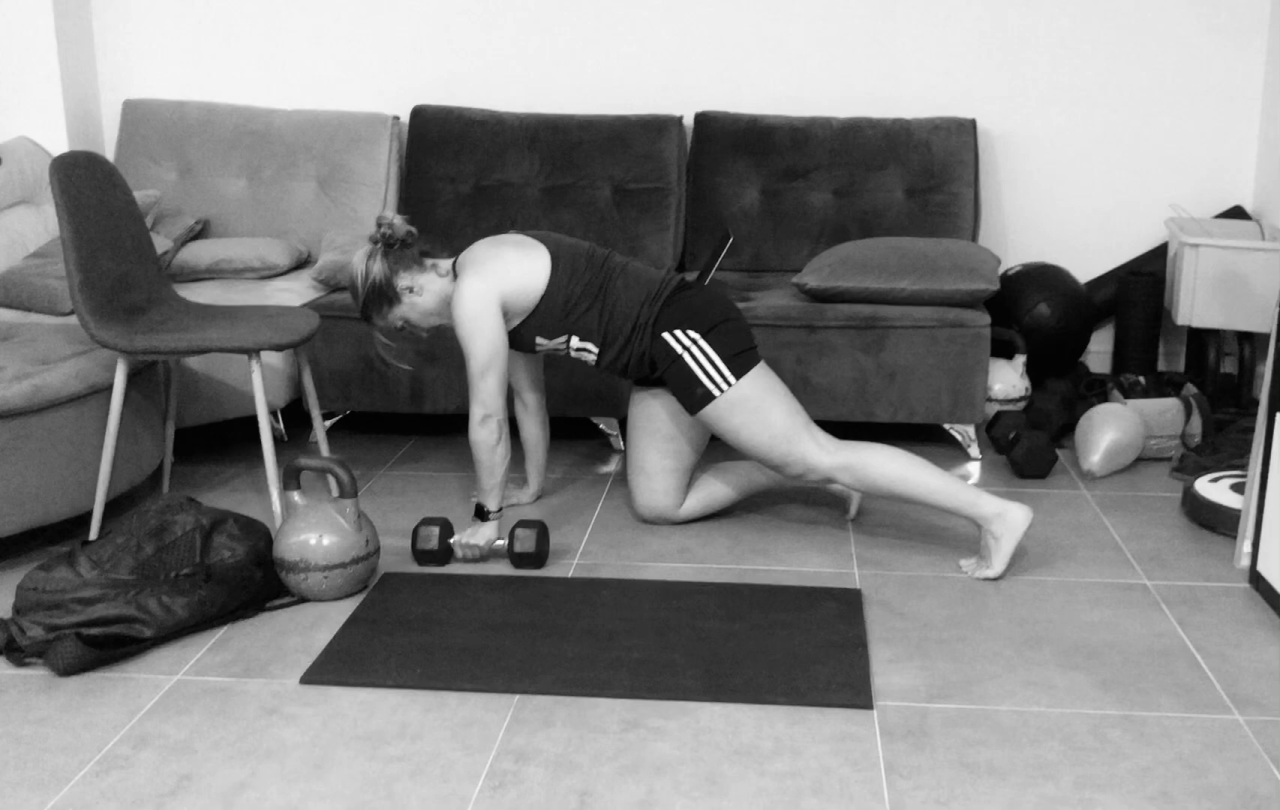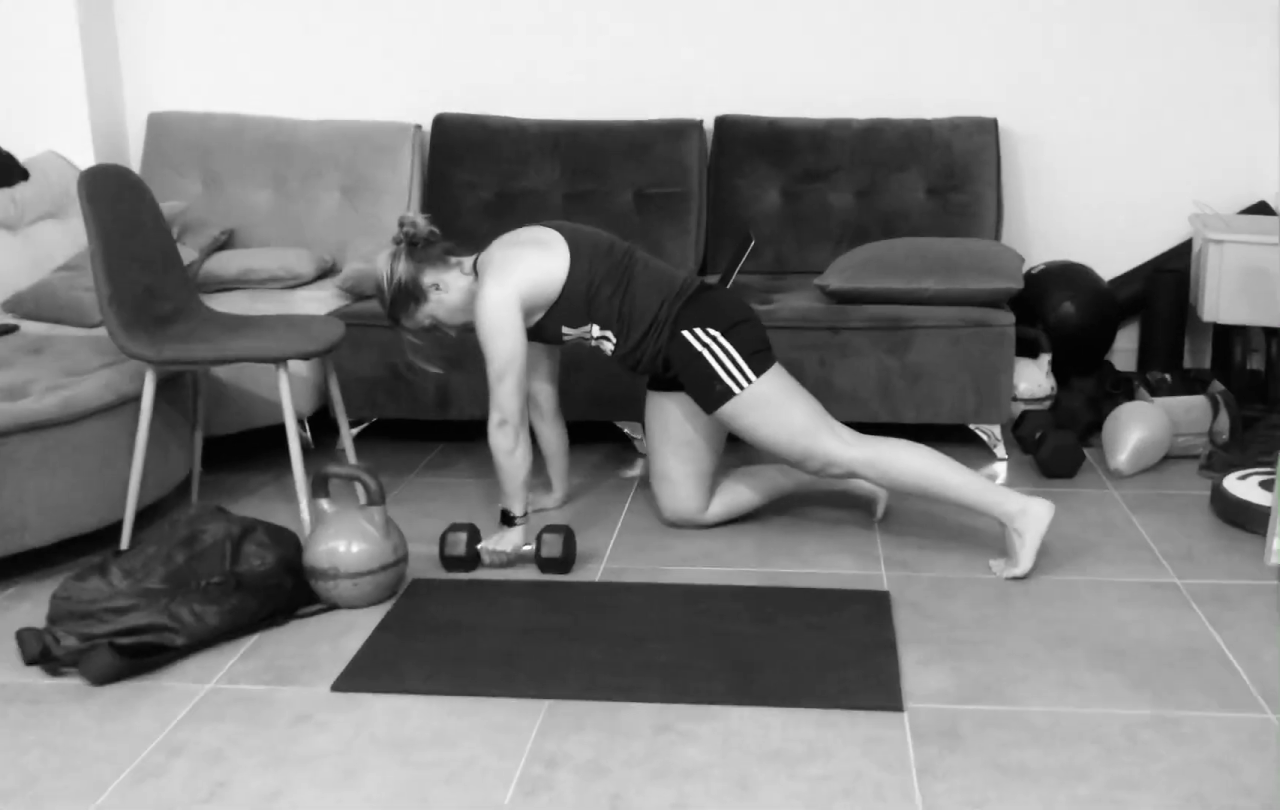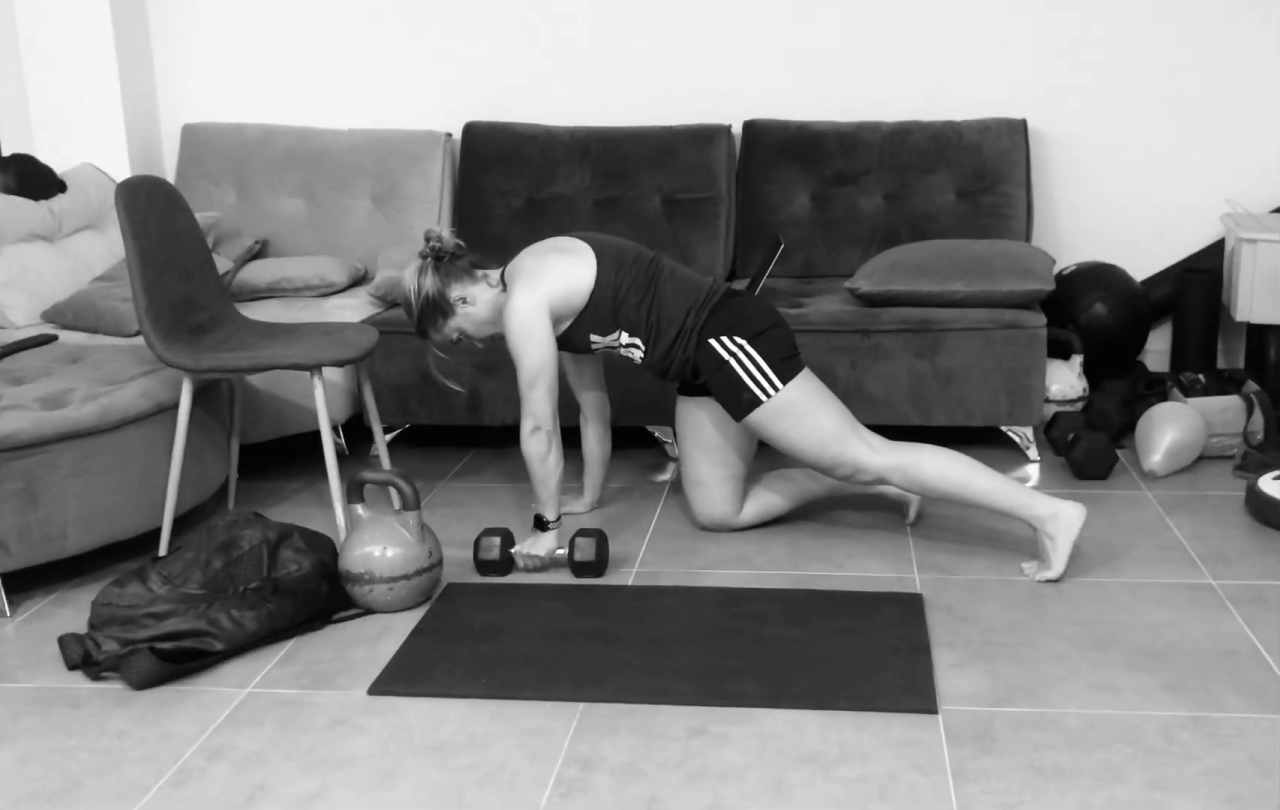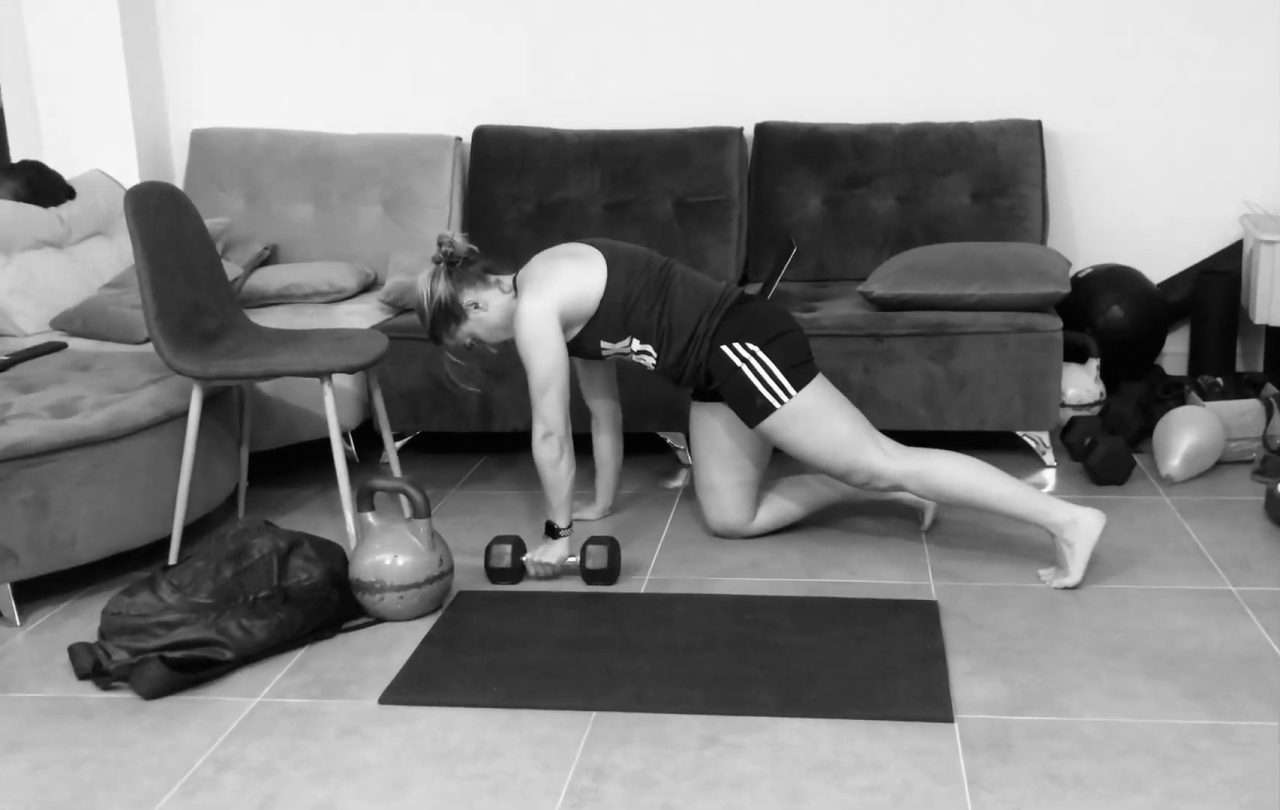
dt=0.5s
person 1, frame 1
left shoulder: (471, 292)
right shoulder: (494, 275)
left elbow: (487, 418)
right elbow: (527, 391)
left wrist: (487, 515)
right wrist: (534, 485)
left hip: (683, 331)
right hip: (662, 350)
left knee: (816, 453)
right knee: (658, 502)
left ankle: (995, 513)
right ankle: (799, 473)
person 1, frame 2
left shoulder: (493, 291)
right shoulder: (514, 274)
left elbow: (506, 420)
right elbow: (541, 394)
left wrist: (511, 519)
right wrist: (557, 490)
left hip: (700, 332)
right hip: (676, 349)
left knee: (834, 447)
right knee: (684, 508)
left ankle: (1016, 510)
right ankle: (831, 480)
person 1, frame 3
left shoulder: (522, 300)
right shoulder: (546, 284)
left elbow: (538, 427)
right elbow: (592, 398)
left wrist: (545, 525)
right wrist: (588, 496)
left hip: (729, 338)
right hip: (708, 354)
left knee: (864, 453)
right knee: (718, 512)
left ankle: (1049, 513)
right ankle: (870, 485)
person 1, frame 4
left shoulder: (533, 305)
right shoulder: (561, 289)
left elbow: (550, 434)
right elbow: (603, 406)
left wrist: (557, 531)
right wrist: (601, 502)
left hip: (744, 343)
right hip: (723, 358)
left knee: (879, 458)
right knee: (730, 519)
left ankle: (1067, 519)
right ankle: (884, 489)
